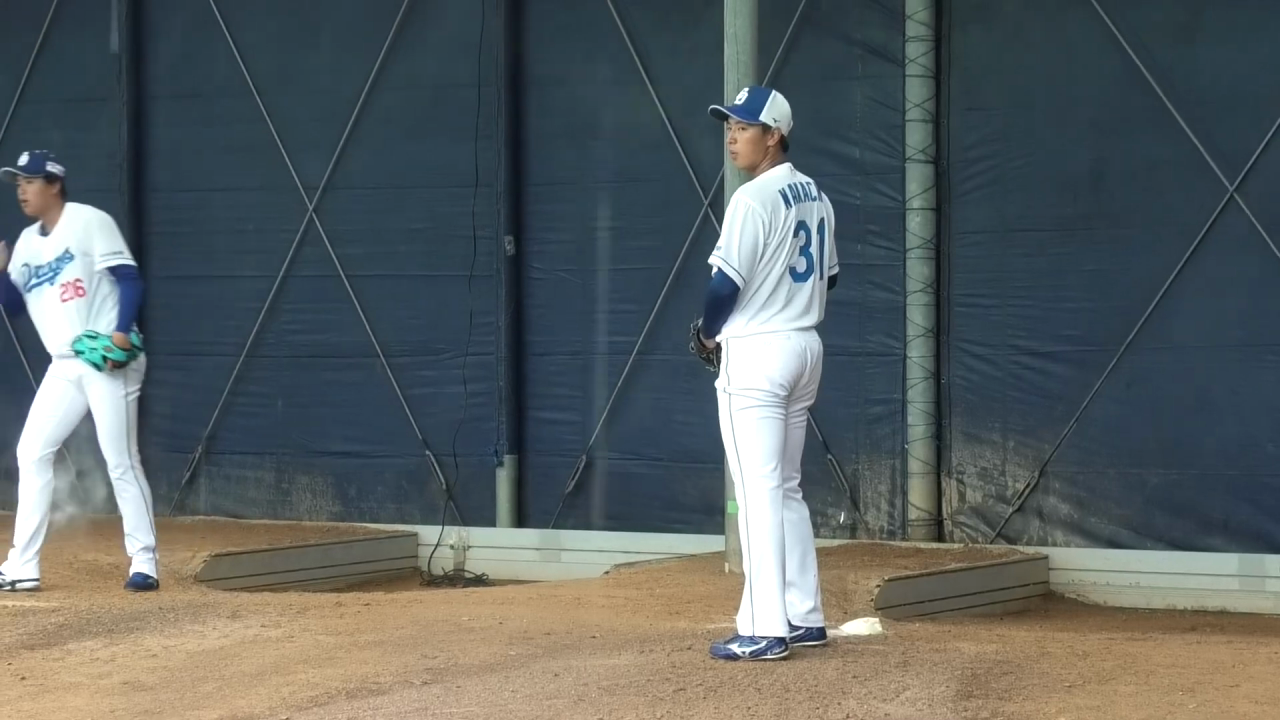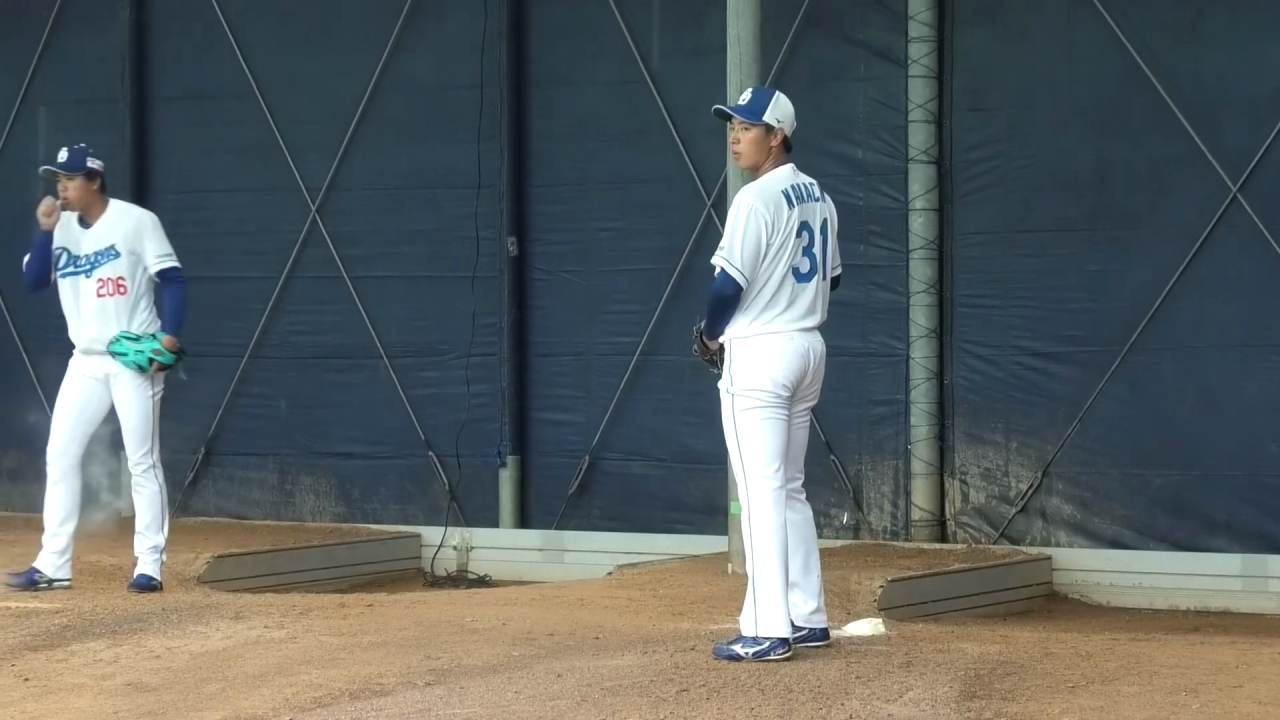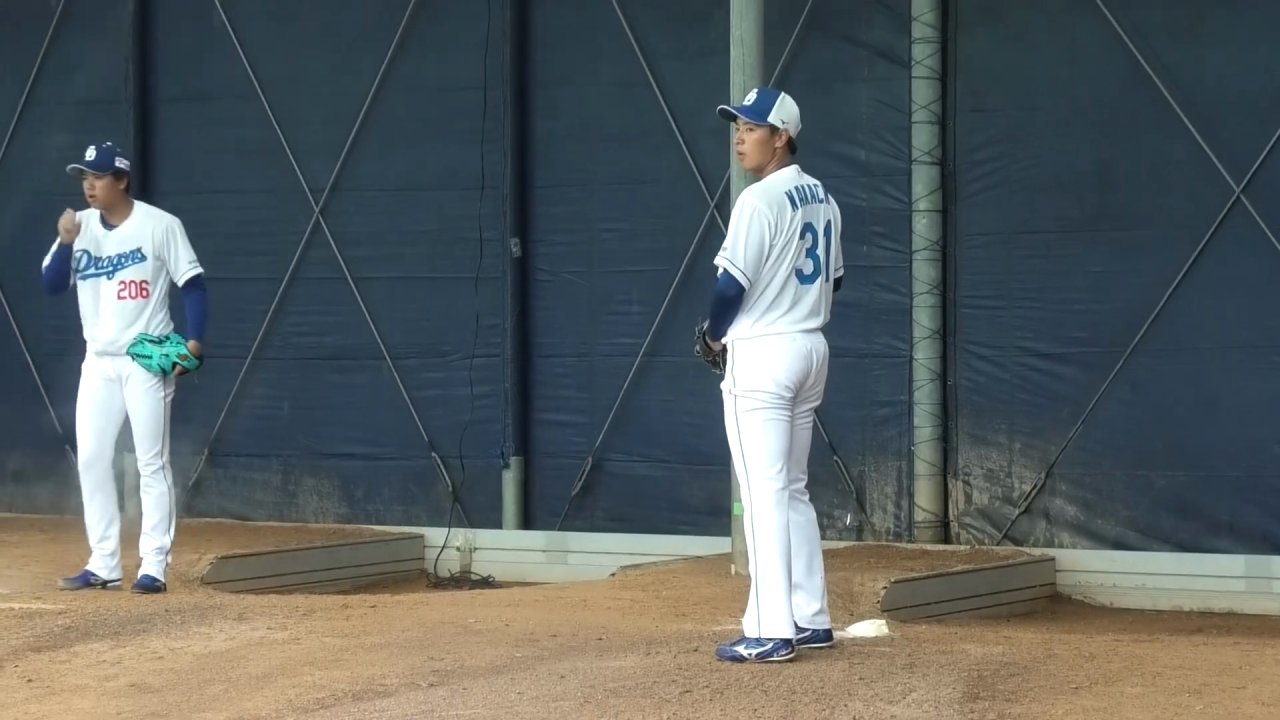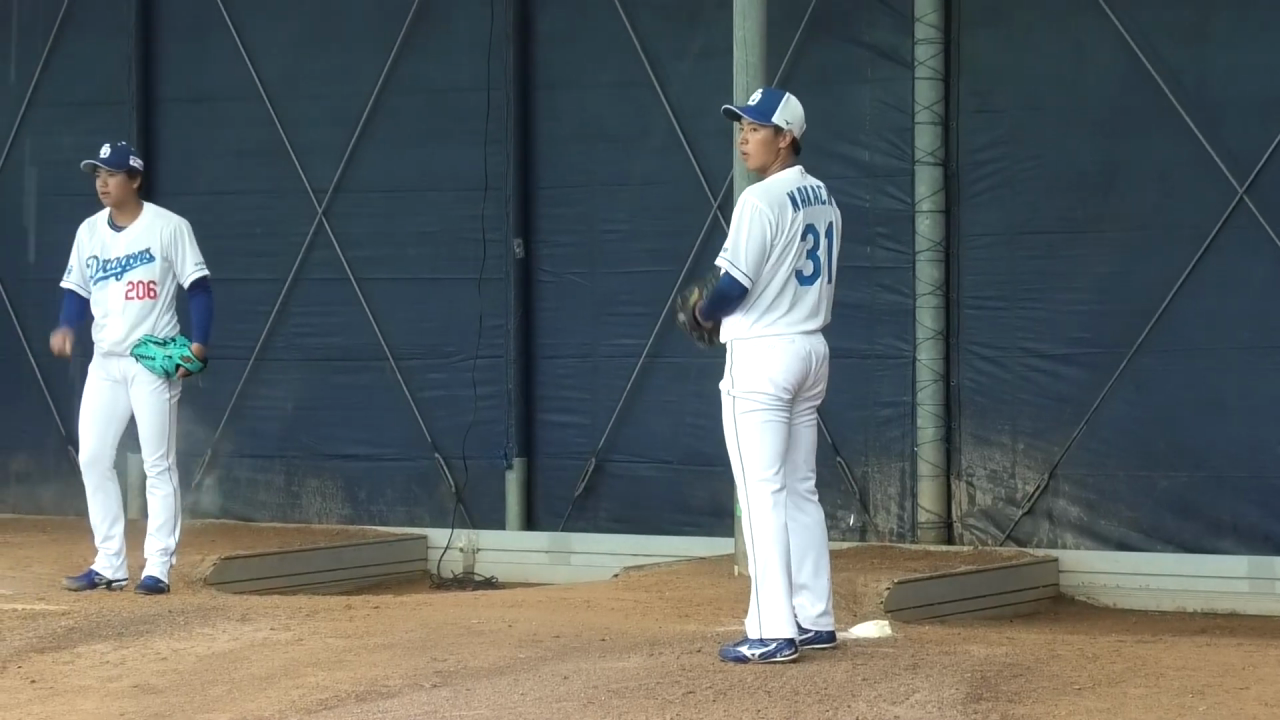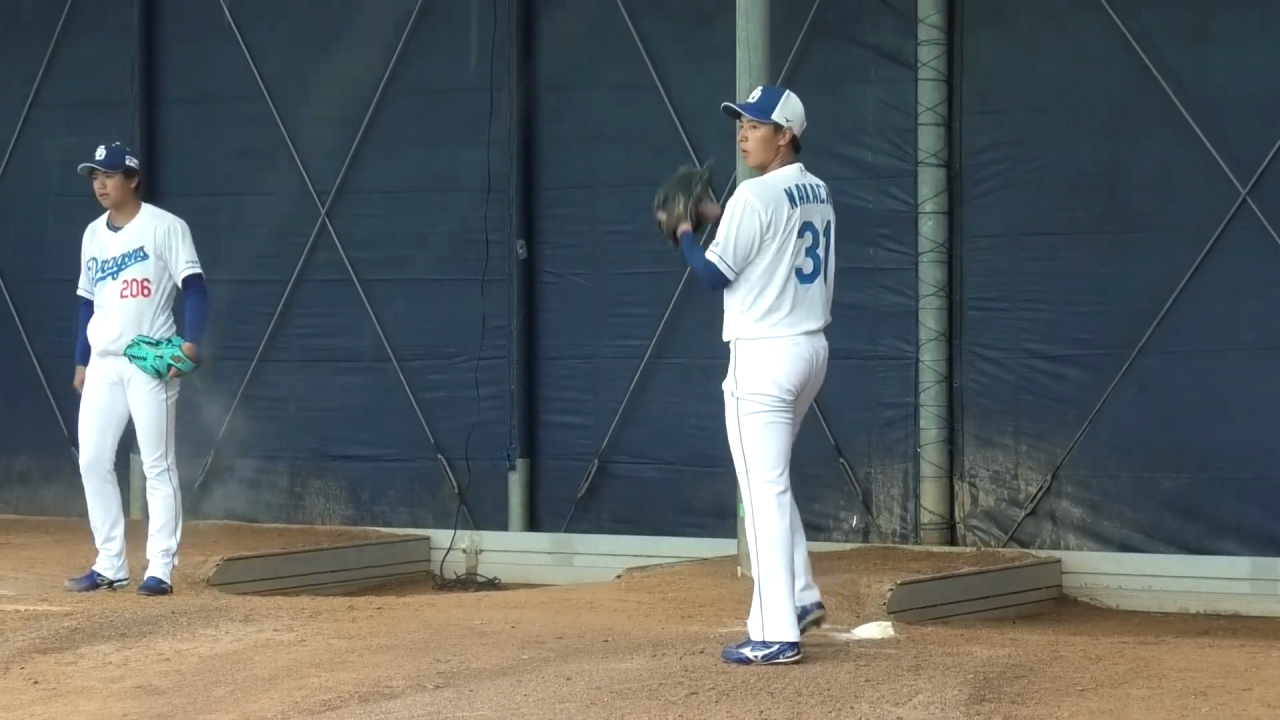
dt=0.2s
person 1, frame 1
left shoulder: (752, 199)
right shoulder: (814, 196)
left elbow: (724, 285)
right elbow: (829, 276)
left wrist: (706, 332)
left hip: (756, 355)
right hip: (805, 349)
left knee: (758, 492)
right knee: (784, 488)
left ankle: (765, 629)
right ankle: (804, 617)
person 1, frame 2
left shoulder: (755, 199)
right shoulder: (818, 197)
left elbow: (728, 285)
right elbow: (831, 276)
left wrist: (709, 333)
left hip: (759, 355)
right hip: (808, 349)
left knee: (761, 493)
right knee: (788, 489)
left ankle: (768, 630)
right ankle: (808, 617)
person 1, frame 3
left shoulder: (758, 200)
right shoulder: (822, 199)
left elbow: (732, 286)
left wrist: (714, 334)
left hip: (762, 356)
right hip: (811, 350)
left knee: (764, 494)
right knee: (792, 492)
left ankle: (771, 632)
right ankle: (811, 619)
person 1, frame 4
left shoulder: (760, 200)
right shoulder: (824, 198)
left elbow: (733, 285)
left wrist: (704, 312)
left hip: (761, 357)
right hip: (810, 350)
left knee: (763, 494)
right knee: (798, 493)
left ankle: (773, 633)
right ankle: (815, 619)
person 1, frame 5
left shoulder: (756, 194)
right shoulder: (817, 193)
left elbow: (714, 273)
left wrist: (686, 232)
right wrist: (720, 219)
left hip: (765, 355)
right hip: (810, 349)
left knee: (764, 491)
right knee: (771, 483)
left ankle: (776, 634)
right ankle: (799, 596)
person 2, frame 1
left shoulder: (90, 221)
left elbow: (128, 277)
left wrist: (123, 332)
left hip: (109, 361)
right hip: (64, 365)
left knee: (120, 461)
left ankle: (144, 562)
person 2, frame 2
left shoulder: (136, 220)
right shoulder: (59, 225)
left elbow: (172, 279)
right elbow: (32, 282)
left wrist: (170, 335)
right wrist: (44, 231)
right hip: (85, 361)
left knee: (141, 460)
right knee: (60, 454)
left ankle: (149, 565)
right ankle: (55, 562)
person 2, frame 3
left shoulder: (161, 225)
right shoulder: (79, 225)
left elbow: (193, 285)
right elbow: (52, 280)
left wrist: (194, 340)
right wrist: (64, 244)
right hip: (99, 361)
left knee: (152, 464)
right knee: (91, 460)
left ankle: (154, 566)
right ankle: (104, 564)
person 2, frame 4
left shoulder: (170, 227)
right shoulder: (89, 231)
left elbow: (199, 288)
right elbow: (76, 293)
left wrist: (198, 343)
right wrist: (64, 330)
right hip: (105, 363)
left knee: (158, 465)
right knee: (93, 458)
left ankle: (158, 567)
right ankle: (109, 563)
person 2, frame 5
left shoulder: (166, 226)
right shoulder: (92, 234)
left elbow: (194, 288)
right elbow: (88, 302)
left wrist: (191, 343)
right wrist: (81, 361)
right hip: (102, 364)
left knee: (157, 465)
right knee: (92, 461)
left ankle: (161, 568)
right ankle: (110, 565)
